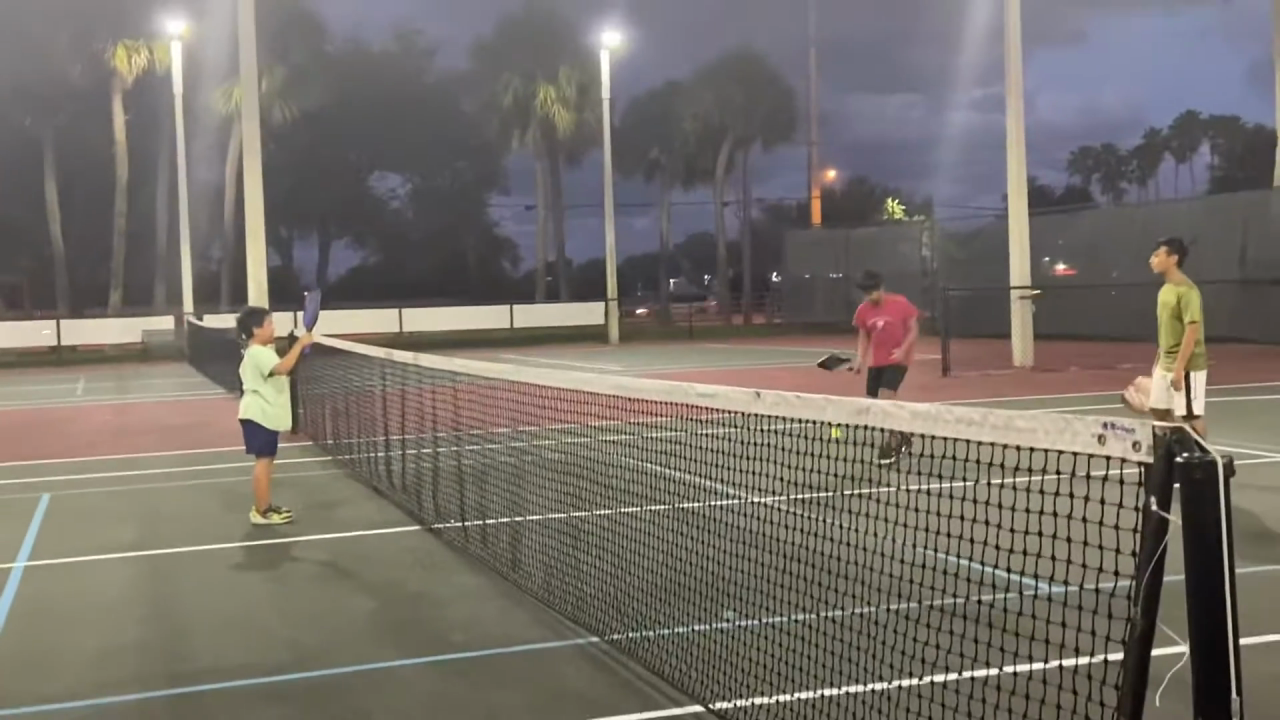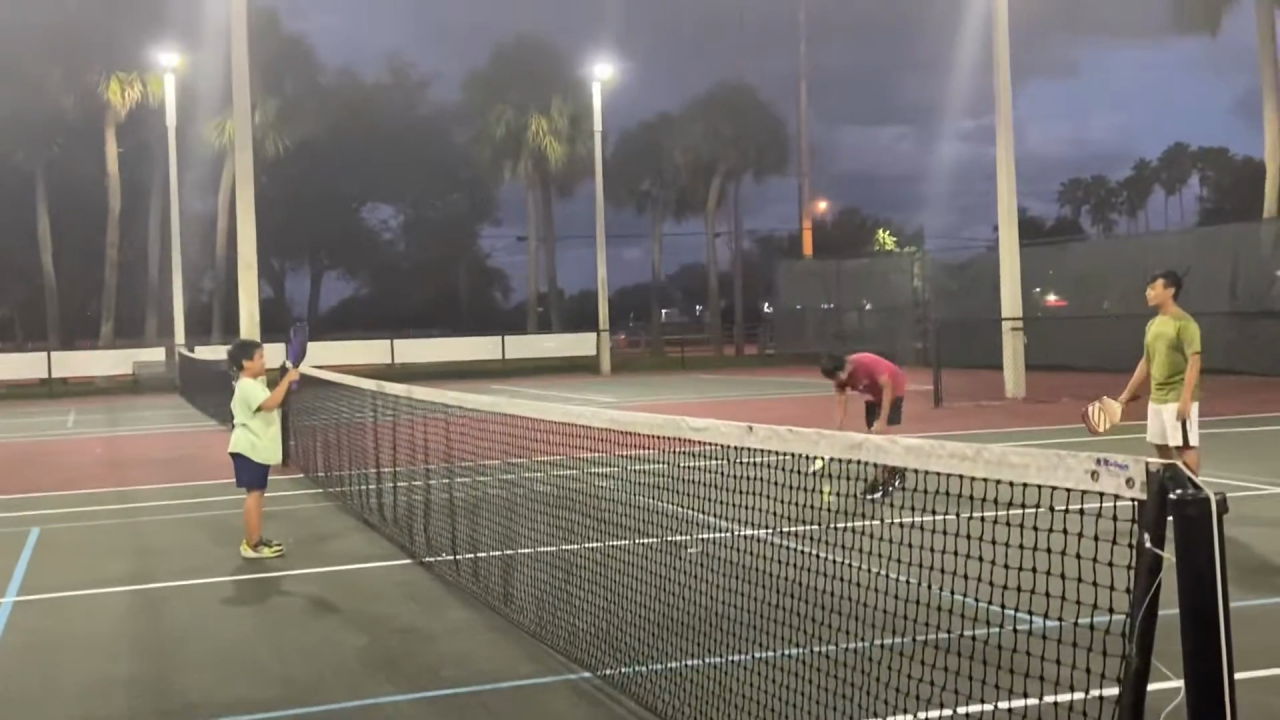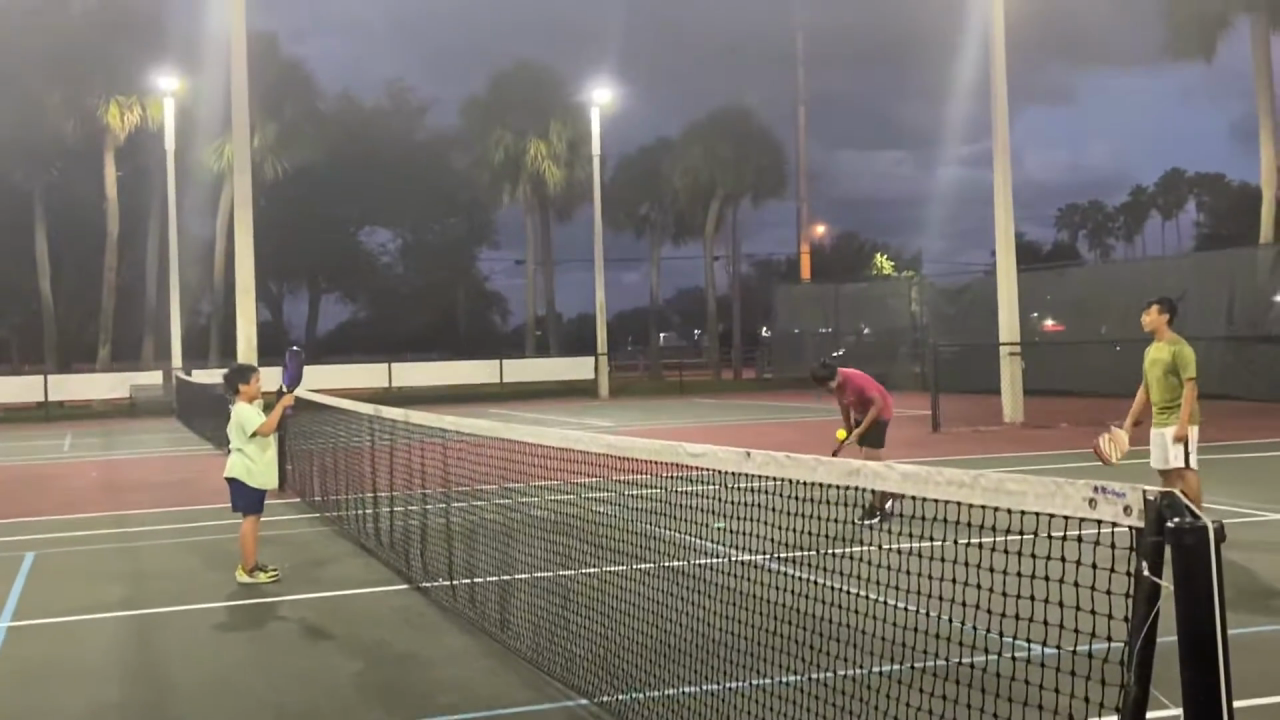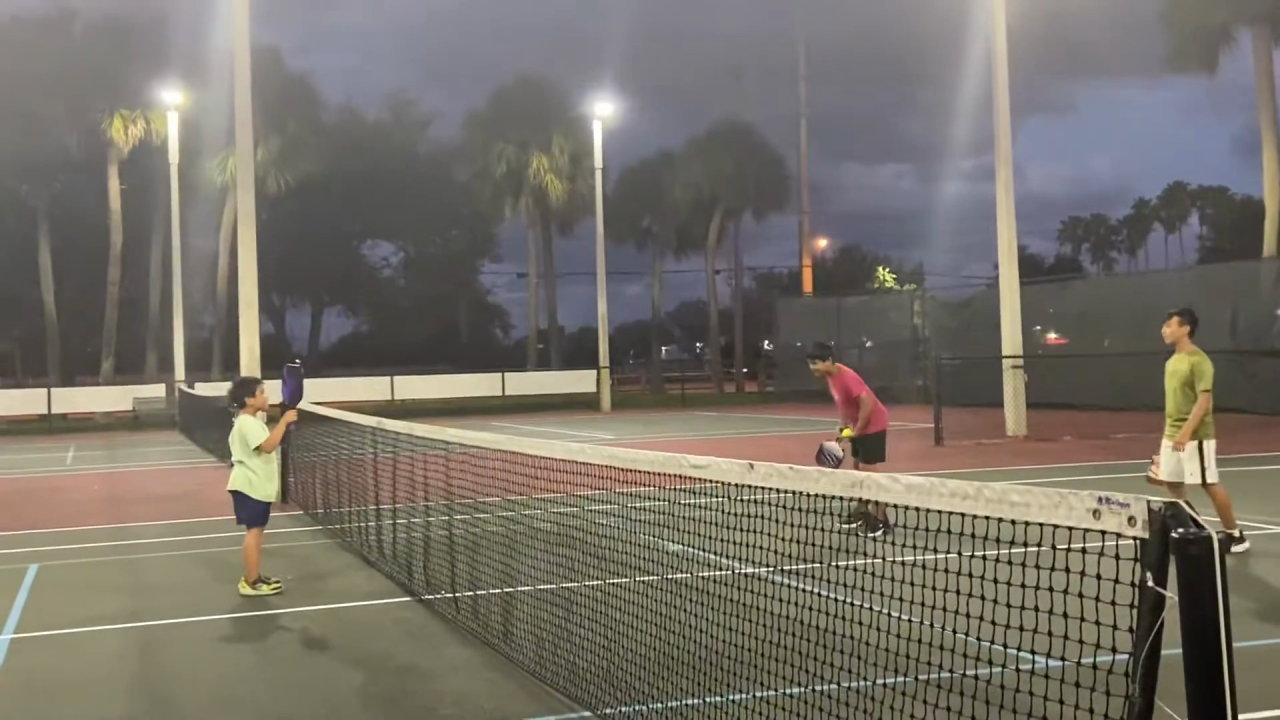
dt=0.3s
person 1, frame 1
left shoulder: (259, 352)
right shoulder: (258, 353)
left elbow: (278, 371)
right elbow: (282, 368)
right wrist: (299, 345)
left hip: (264, 414)
right hip: (259, 415)
left knee: (266, 460)
right knee: (263, 460)
left ankle: (265, 506)
right ankle: (261, 511)
person 1, frame 2
left shoulder: (253, 384)
right shoulder: (248, 386)
left elbow: (268, 405)
right elbow: (270, 404)
right wrist: (287, 380)
left hip: (256, 448)
right hip: (250, 449)
left knee: (257, 493)
right knee: (254, 493)
left ankle: (255, 539)
right ankle: (252, 544)
person 1, frame 3
left shoulder: (248, 408)
right shoulder: (244, 410)
left elbow: (265, 430)
right elbow: (265, 430)
right wrist: (281, 405)
left hip: (253, 472)
right hip: (246, 474)
left knee: (253, 518)
right knee: (250, 518)
left ankle: (251, 564)
right ankle: (247, 569)
person 1, frame 4
left shoulder: (251, 421)
right shoulder: (247, 423)
left elbow: (267, 444)
right elbow: (268, 446)
right wrist: (284, 422)
left hip: (257, 485)
right hip: (250, 486)
left knee: (257, 530)
right knee: (254, 530)
left ankle: (253, 576)
right ankle: (250, 582)
person 2, frame 1
left shoulder: (1187, 291)
right shoulder: (1164, 291)
left elbow: (1192, 331)
left wrist: (1179, 368)
right wrist: (1157, 363)
left hip: (1187, 367)
right hip: (1165, 365)
left knee: (1191, 416)
right knee: (1159, 410)
person 2, frame 2
left shoulder: (1185, 323)
right shoulder: (1153, 324)
left elbow: (1194, 362)
right elbow: (1146, 361)
left wrist: (1185, 399)
right wrist: (1128, 393)
left hip: (1178, 399)
right hip: (1156, 398)
left knee: (1185, 447)
right knee: (1161, 447)
person 2, frame 3
left shoulder: (1180, 349)
right shoulder: (1150, 351)
left elbow: (1190, 387)
right elbow: (1145, 388)
left wrist: (1182, 423)
right wrist: (1129, 420)
left hip: (1180, 423)
right hip: (1160, 423)
left knee: (1184, 471)
right knee: (1166, 474)
person 2, frame 4
left shoulder: (1199, 360)
right shoulder: (1172, 361)
left elbow: (1204, 400)
left wrist: (1185, 431)
right wrist: (1169, 432)
left hip: (1196, 436)
right hip: (1172, 435)
left knee: (1210, 485)
right knee: (1172, 485)
left ankle: (1235, 535)
person 3, frame 1
left shoulder: (900, 303)
right shoulder: (862, 310)
left elbow: (913, 329)
right elbow: (864, 337)
left wrist: (902, 350)
right wrist: (859, 360)
left hip: (898, 359)
right hip: (876, 362)
left knee: (885, 399)
left ankle: (893, 445)
right ankle: (899, 438)
person 3, frame 2
left shoulder: (868, 363)
right shoulder: (839, 376)
left elbow: (887, 387)
right elbow: (841, 406)
left wrist: (882, 420)
right wrist: (836, 431)
left hip: (893, 389)
right hip: (873, 394)
left knee: (880, 433)
right knee: (873, 433)
left ankle: (880, 481)
right ankle: (894, 471)
person 3, frame 3
left shoulder: (857, 380)
right shoulder: (832, 383)
left elbow: (878, 402)
left wrist: (861, 428)
right wrist: (848, 427)
left hip: (878, 412)
right hip: (861, 413)
left knee: (871, 457)
right knee: (866, 458)
left ankle: (878, 507)
right ankle: (885, 493)
person 3, frame 4
left shoulder: (847, 378)
right shoulder: (829, 375)
left elbow: (867, 404)
left wrist: (856, 431)
right wrist: (844, 425)
left hip: (873, 424)
right hip: (858, 426)
left knee: (868, 471)
right knee: (857, 469)
left ankle: (881, 520)
right ankle: (861, 512)
